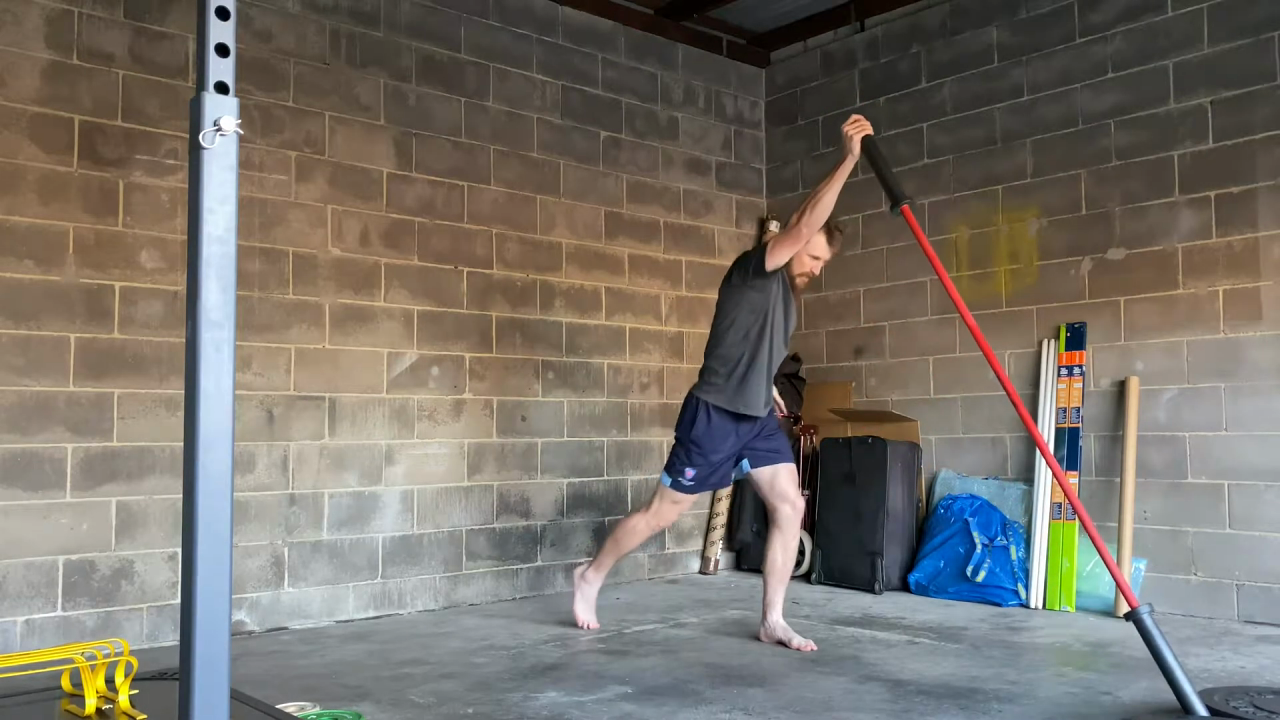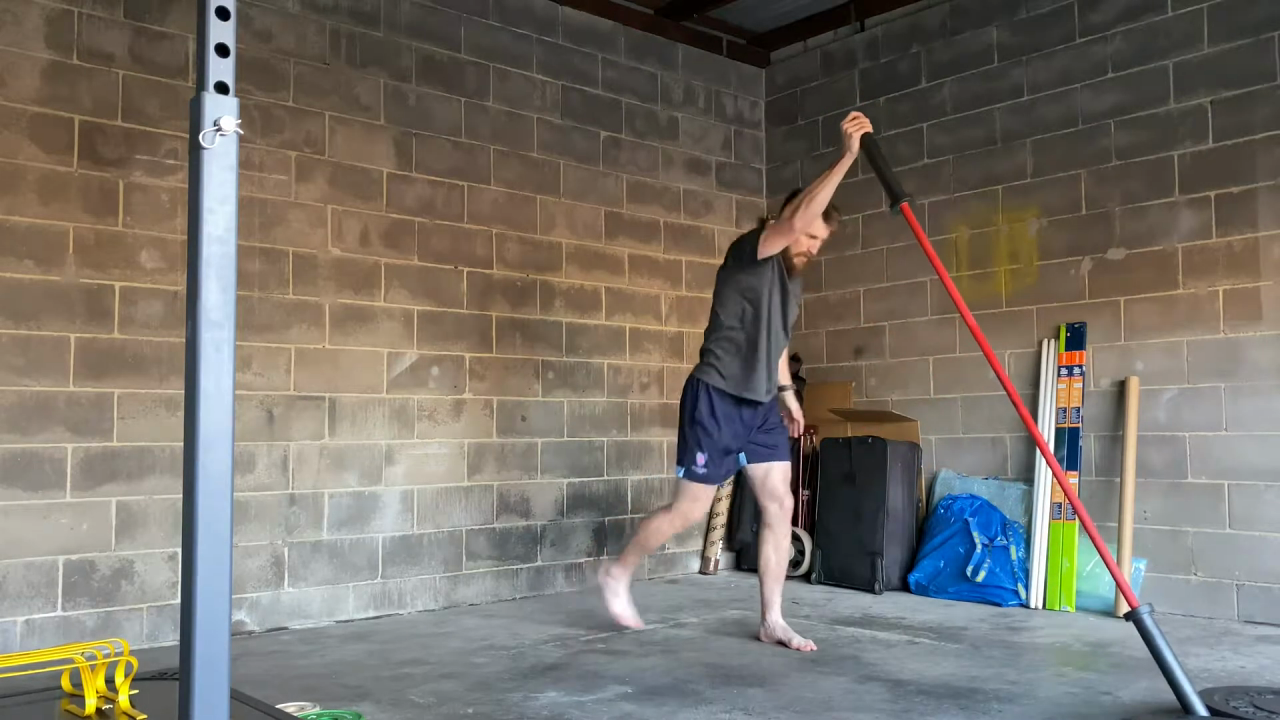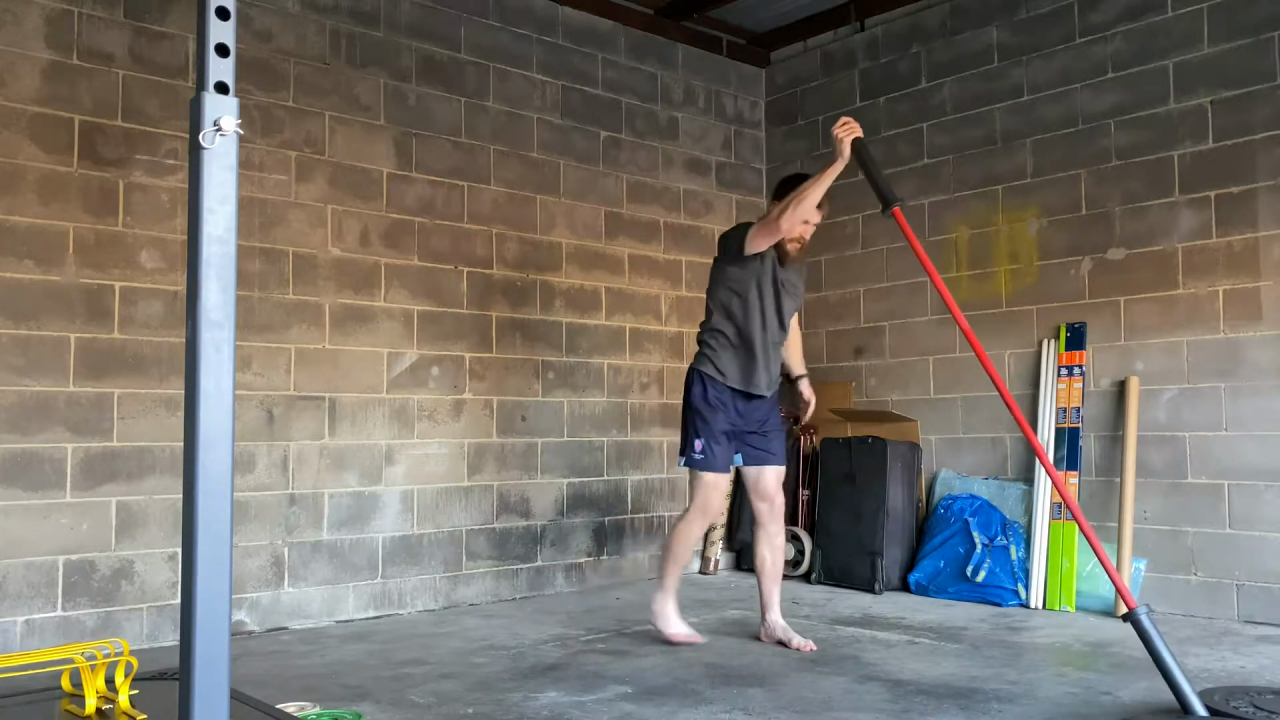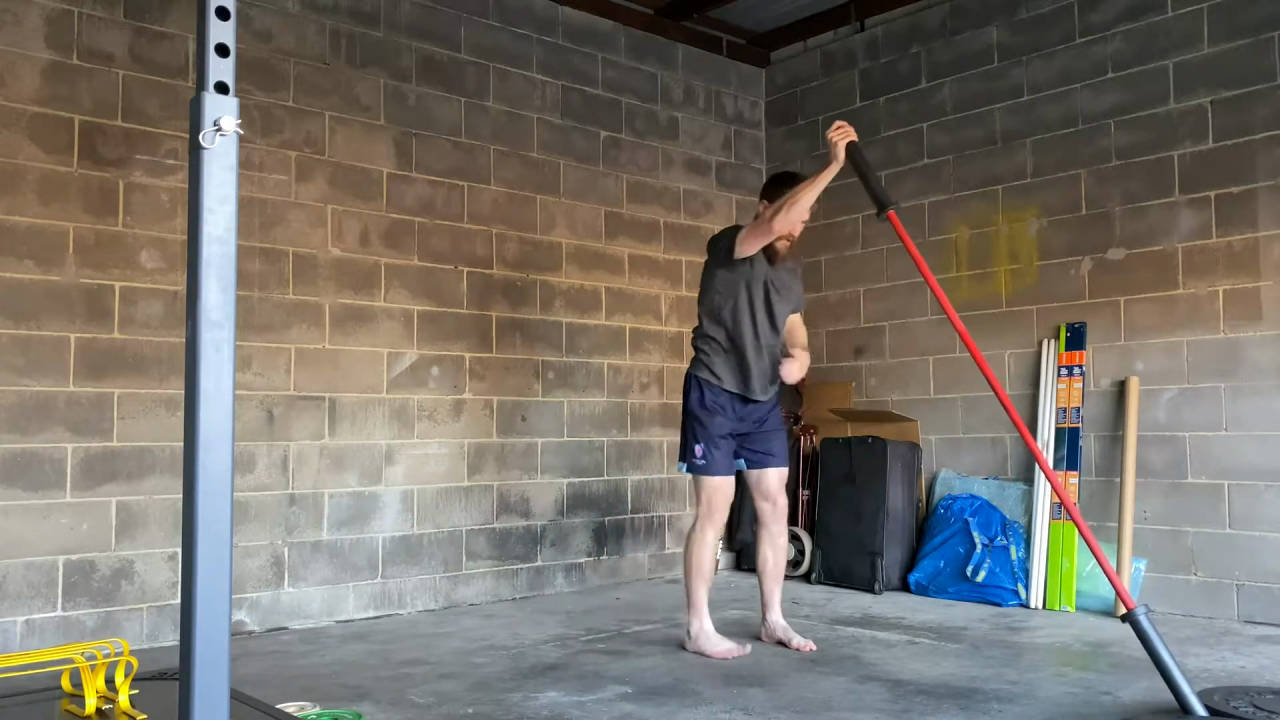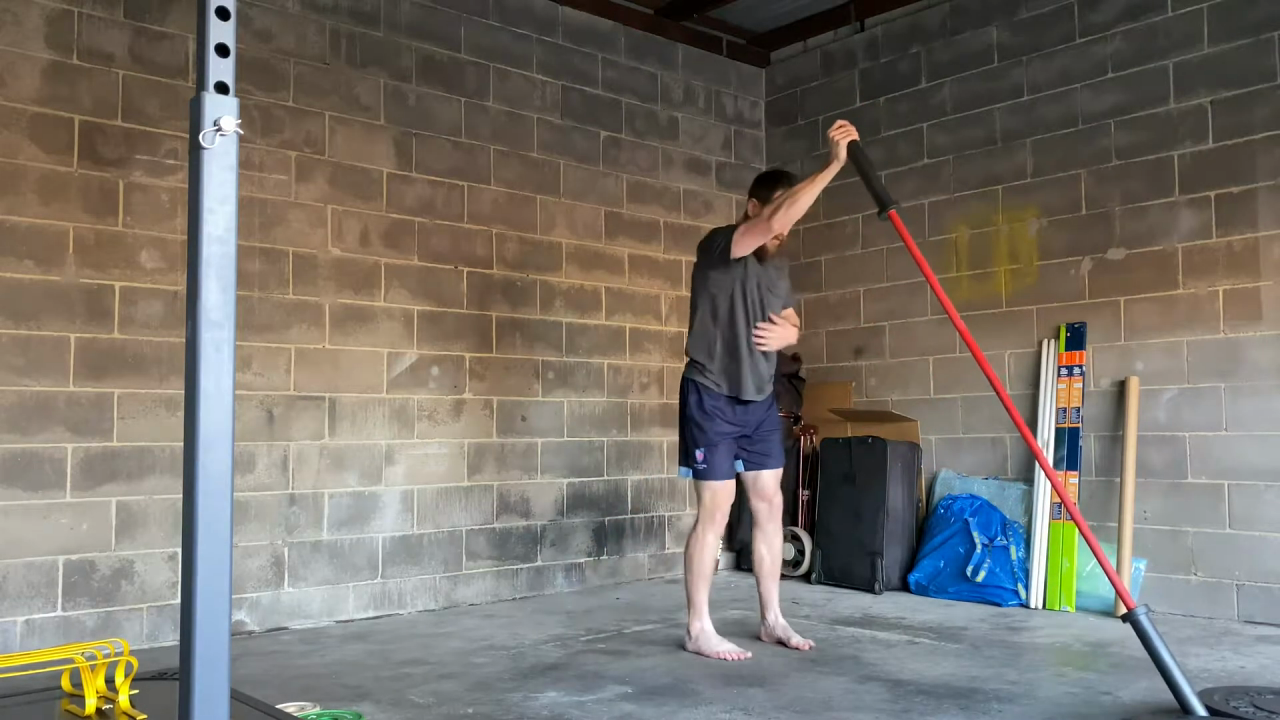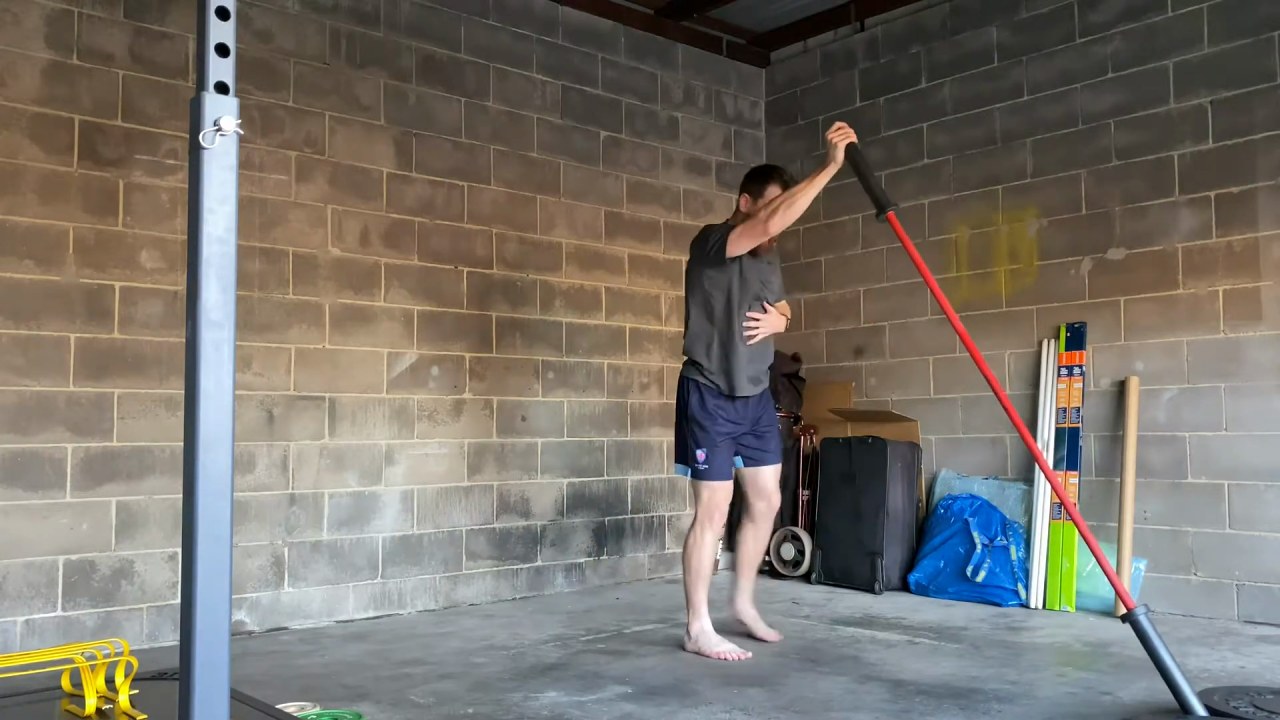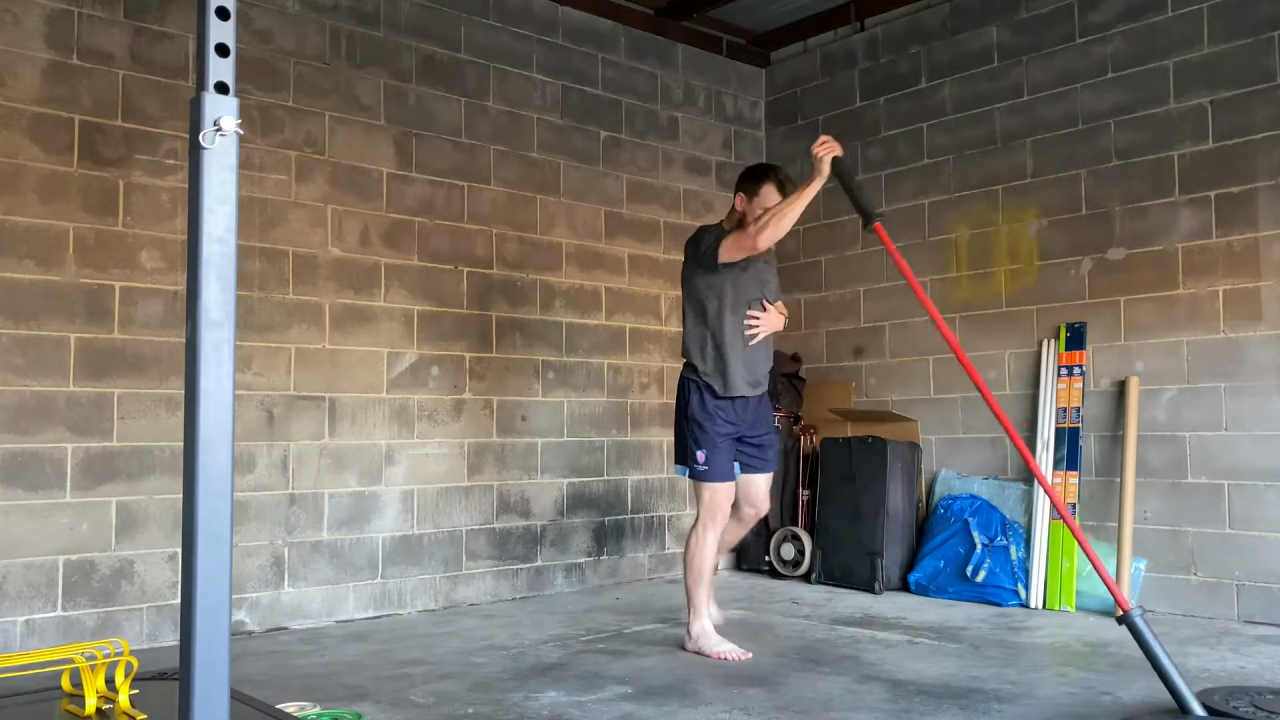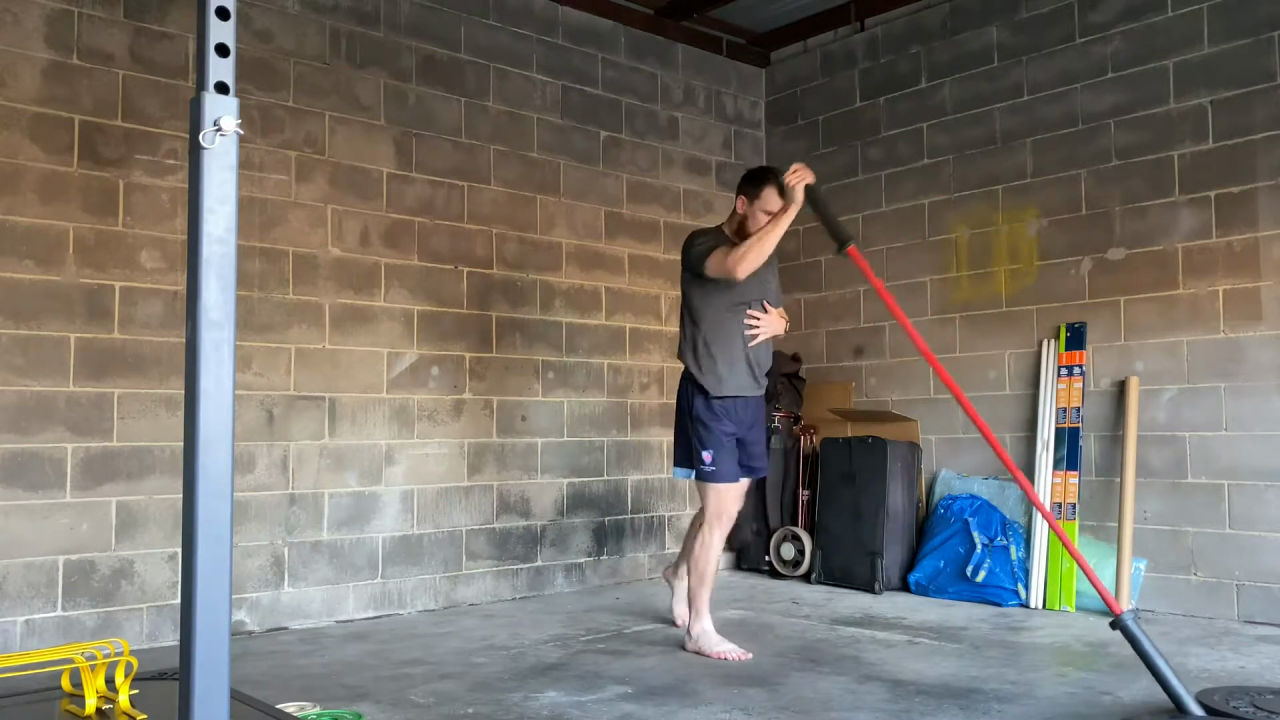
dt=0.1s
person 1, frame 1
left shoulder: (787, 289)
right shoulder: (754, 271)
right elbow: (803, 224)
left wrist: (773, 402)
right wrist: (848, 160)
left hip: (759, 416)
right hip: (714, 412)
left knee: (789, 507)
right knee: (663, 511)
left ankle: (772, 620)
right ankle: (591, 577)
person 1, frame 2
left shoulder: (791, 275)
right shoulder: (747, 254)
right elbow: (796, 217)
left wrist: (786, 391)
right wrist: (847, 156)
left hip: (760, 404)
right hip: (716, 398)
left knee: (780, 506)
right knee: (689, 509)
left ankle: (772, 619)
right ankle: (617, 574)
person 1, frame 3
left shoulder: (793, 269)
right shoulder: (738, 247)
right elbow: (779, 218)
left wrist: (801, 374)
right wrist: (837, 161)
left hip: (762, 398)
right hip: (714, 391)
left knee: (770, 506)
right knee: (708, 505)
left ankle: (771, 619)
right ankle: (665, 601)
person 1, frame 4
left shoulder: (786, 267)
right shoulder: (728, 246)
left elbow: (793, 325)
right elbow: (774, 222)
left wrist: (799, 354)
right wrist: (833, 166)
left hip: (763, 400)
right hip: (714, 395)
left knee: (774, 507)
right knee: (716, 510)
left ankle: (773, 619)
right ankle: (698, 625)
person 1, frame 5
left shoulder: (775, 264)
right shoulder: (717, 246)
left elbow: (790, 319)
right elbow: (774, 222)
left wrist: (787, 329)
right wrist: (833, 164)
left hip: (759, 400)
right hip: (710, 397)
left knee: (770, 507)
right knee: (715, 512)
left ankle: (771, 617)
right ankle: (698, 628)
person 1, frame 6
left shoulder: (766, 259)
right shoulder: (711, 243)
left elbow: (782, 311)
right elbow: (771, 222)
left wrist: (778, 320)
right wrist: (831, 166)
left hip: (755, 396)
right hip: (709, 396)
left knee: (766, 502)
right knee: (712, 512)
left ankle: (743, 602)
right ankle: (698, 629)
person 1, frame 7
left shoulder: (764, 255)
right shoulder: (705, 243)
left elbow: (781, 312)
right elbow: (758, 239)
left wrist: (778, 317)
right wrist: (816, 181)
left hip: (753, 395)
right hip: (711, 394)
left knee: (754, 505)
right knee: (714, 510)
left ankle: (699, 577)
right ankle: (700, 629)
person 1, frame 8
left shoulder: (766, 262)
right shoulder: (702, 245)
left elbow: (779, 315)
right elbow: (737, 266)
left wrist: (778, 321)
right wrist: (793, 206)
left hip: (751, 399)
right hip: (709, 398)
left knee: (727, 509)
right knee: (719, 510)
left ankle: (679, 573)
right ankle: (699, 628)
